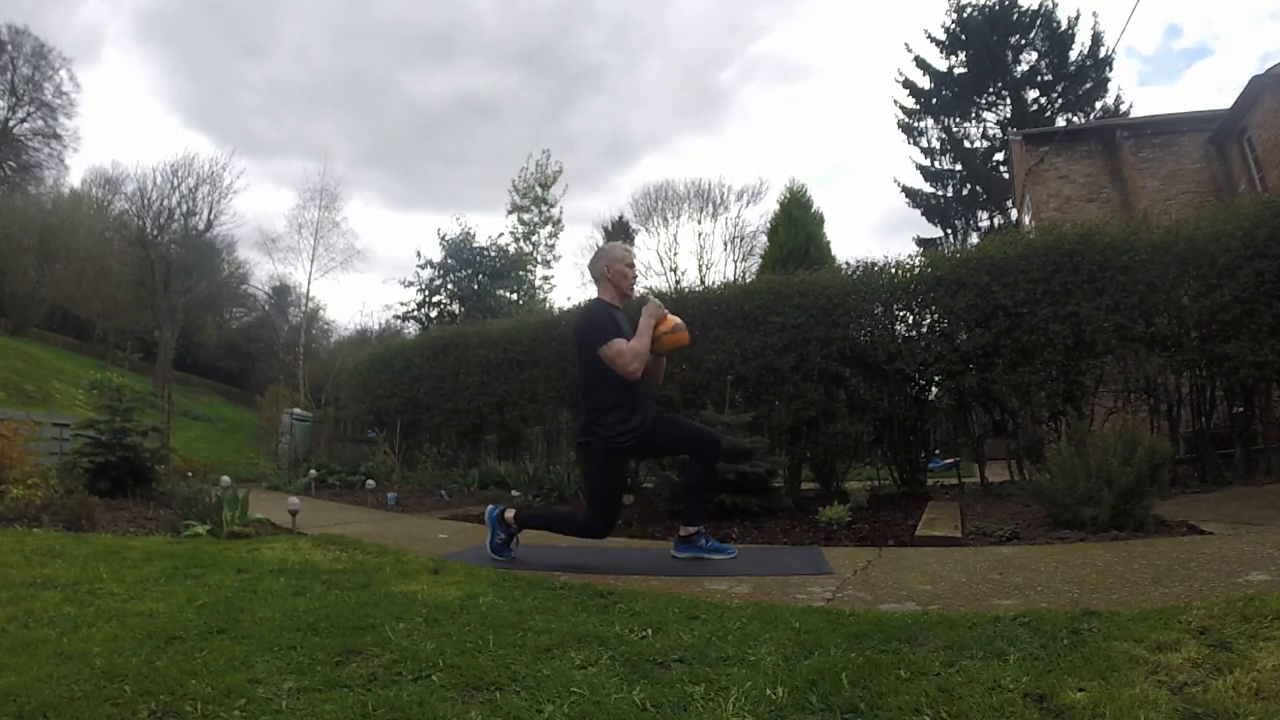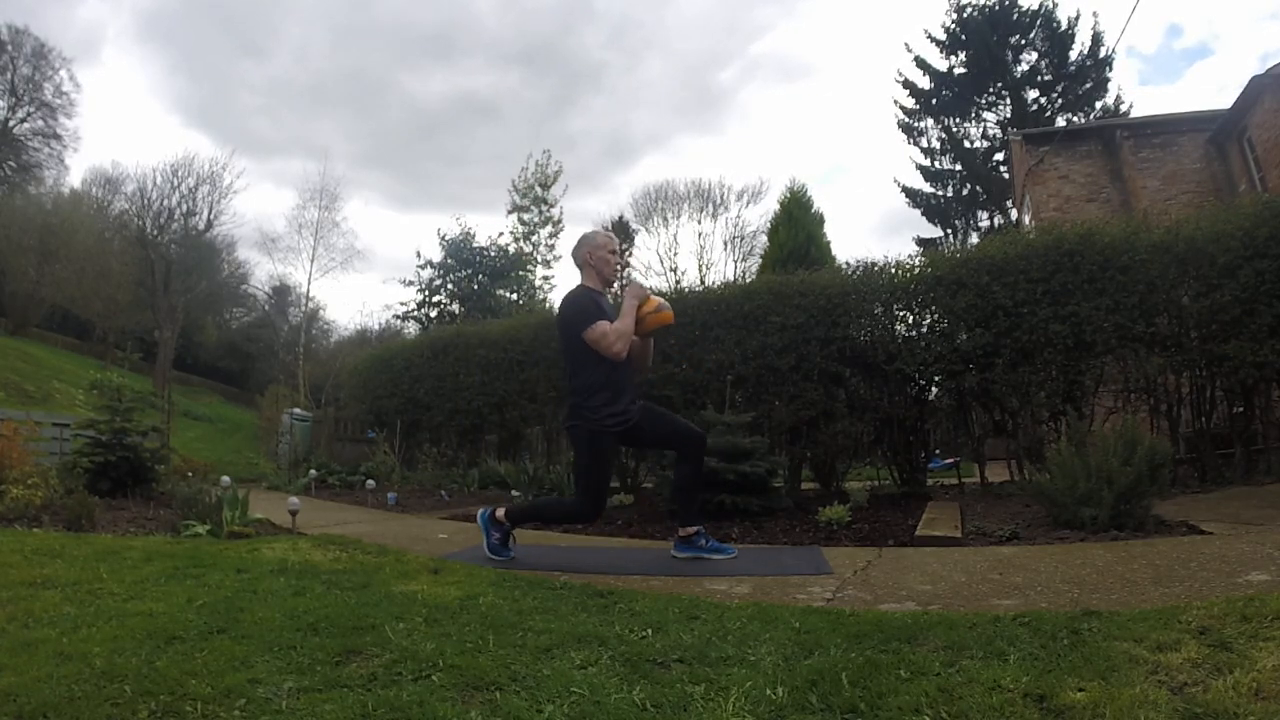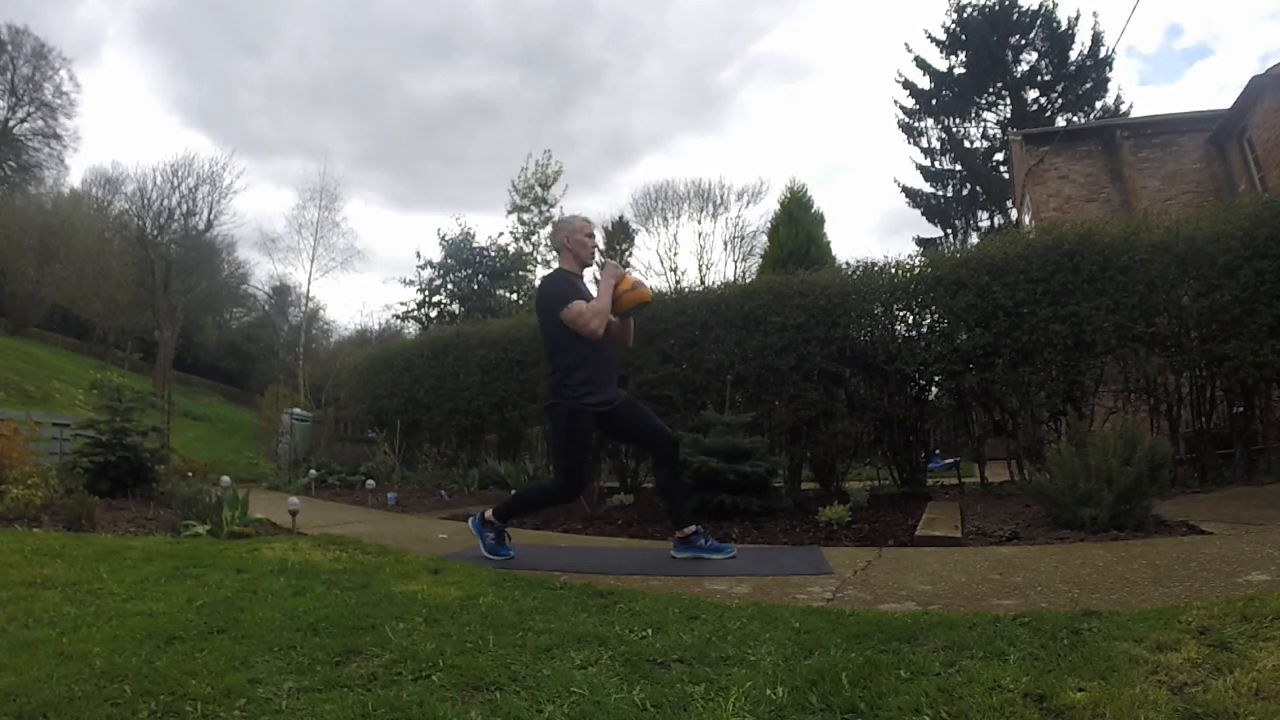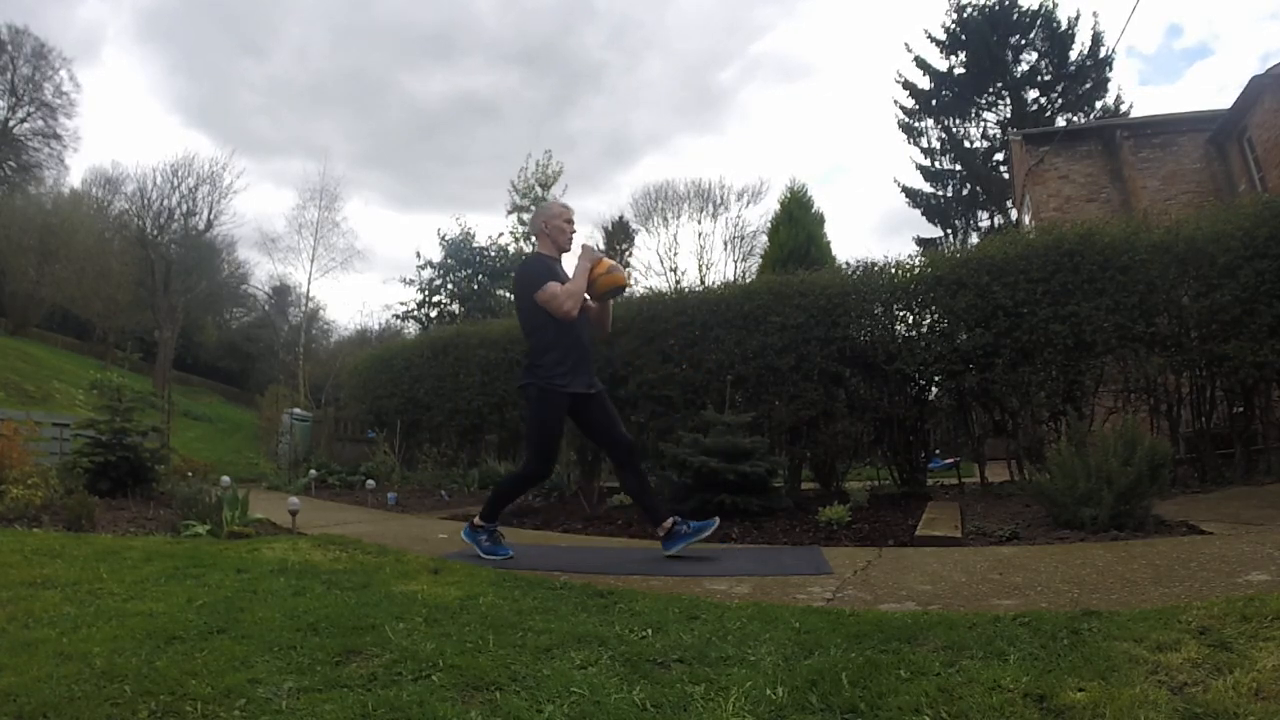
dt=0.1s
person 1, frame 1
left shoulder: (621, 318)
right shoulder: (595, 318)
left elbow: (653, 377)
right elbow: (631, 369)
right wrist: (649, 321)
left hip: (639, 421)
right hip: (607, 432)
left knee: (706, 442)
right knee: (599, 524)
left ankle: (689, 535)
right ankle: (506, 519)
person 1, frame 2
left shoulder: (602, 304)
right shoulder: (578, 303)
left elbow: (642, 361)
right elbow: (616, 348)
right wrist: (631, 301)
left hip: (626, 409)
right hip: (594, 419)
left knee: (692, 441)
right knee: (587, 507)
left ankle: (688, 535)
right ankle: (499, 518)
person 1, frame 3
left shoulder: (582, 289)
right shoulder: (554, 285)
left elbow: (623, 342)
right elbow: (592, 326)
right wrist: (609, 283)
left hip: (607, 394)
right hip: (573, 400)
left knee: (665, 443)
right knee: (568, 487)
left ankle: (687, 535)
right ankle: (488, 521)
person 1, frame 4
left shoulder: (562, 274)
right shoulder: (532, 267)
left elbow: (601, 325)
right elbow: (567, 307)
right wrist: (584, 264)
left hip: (581, 381)
right hip: (547, 384)
left knee: (623, 447)
right knee: (539, 466)
left ankle: (669, 529)
right ankle: (481, 525)
